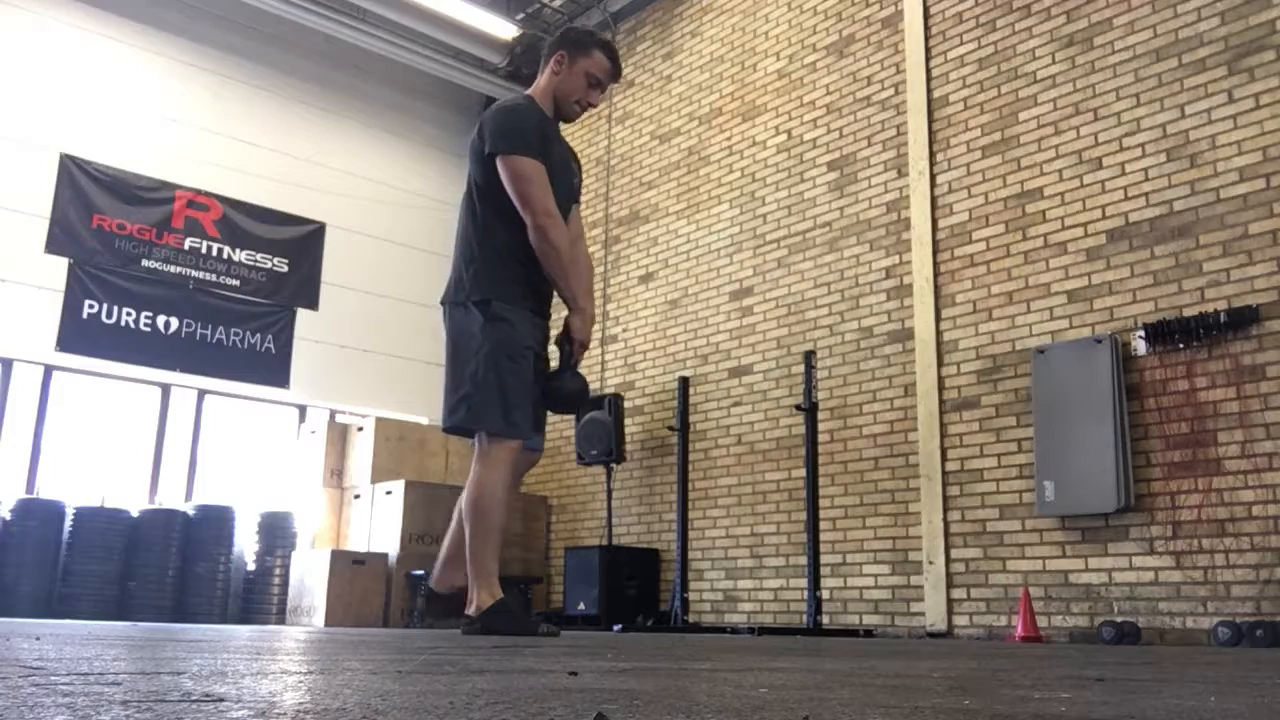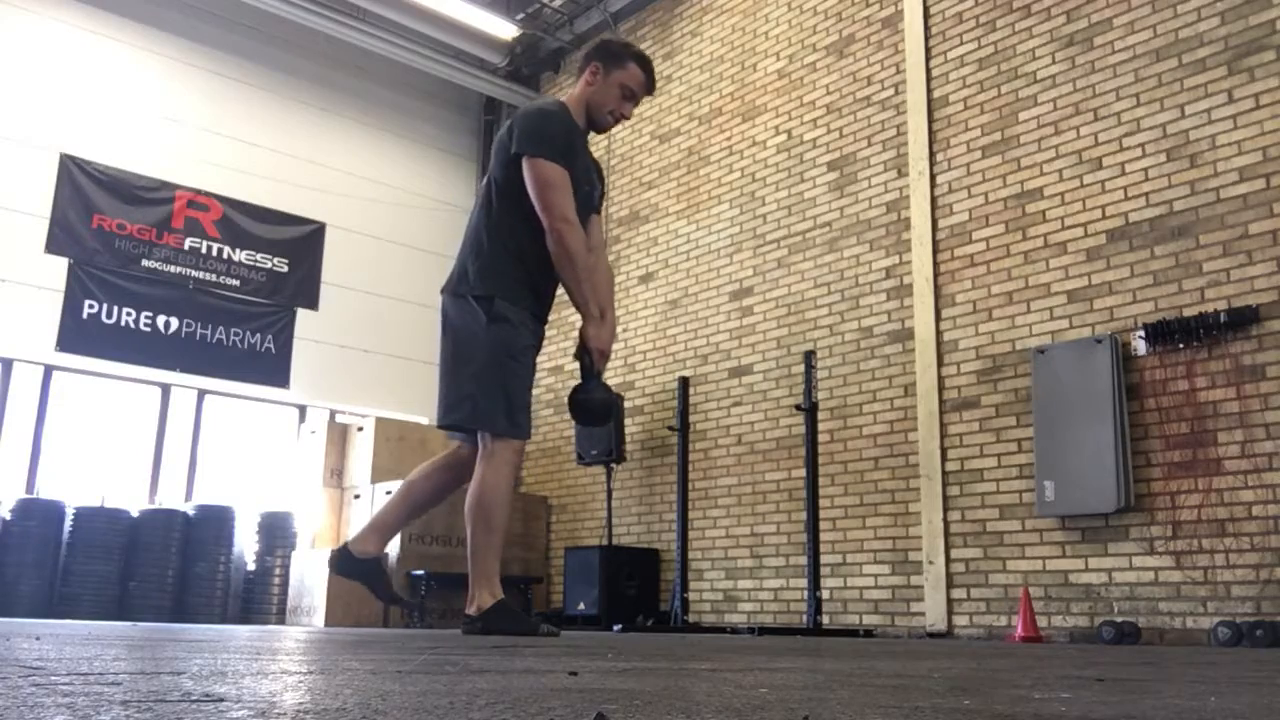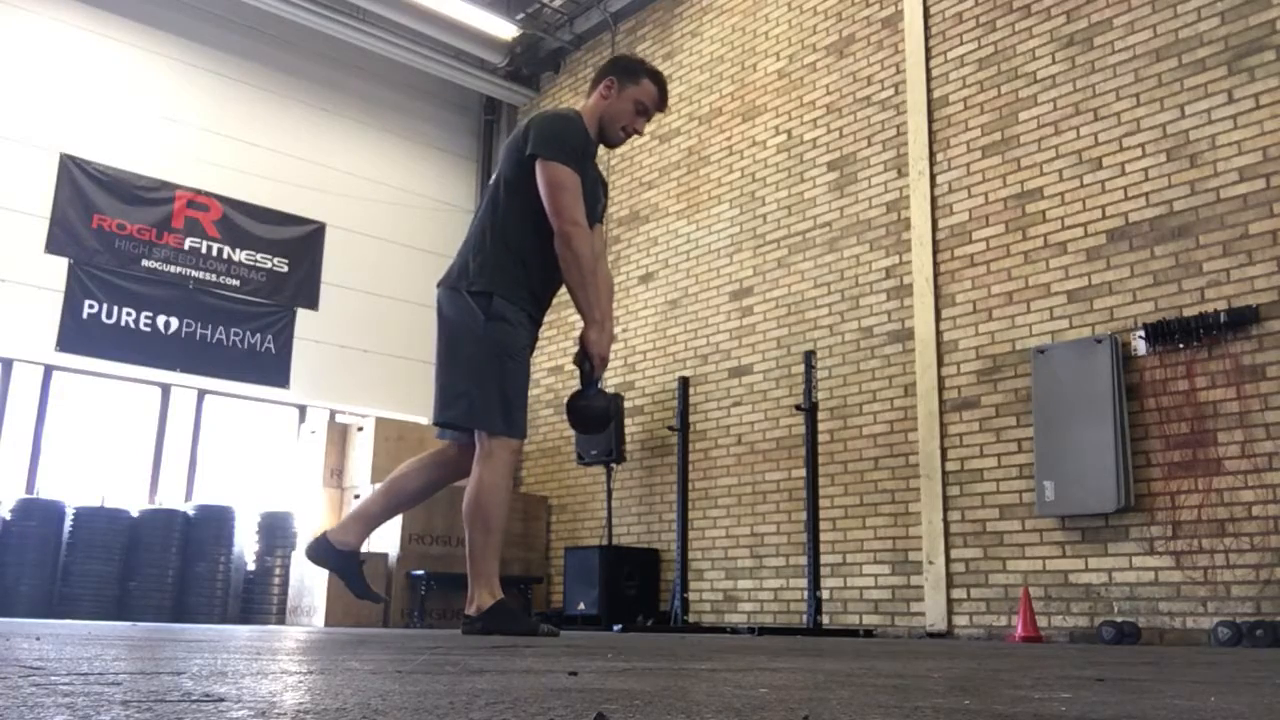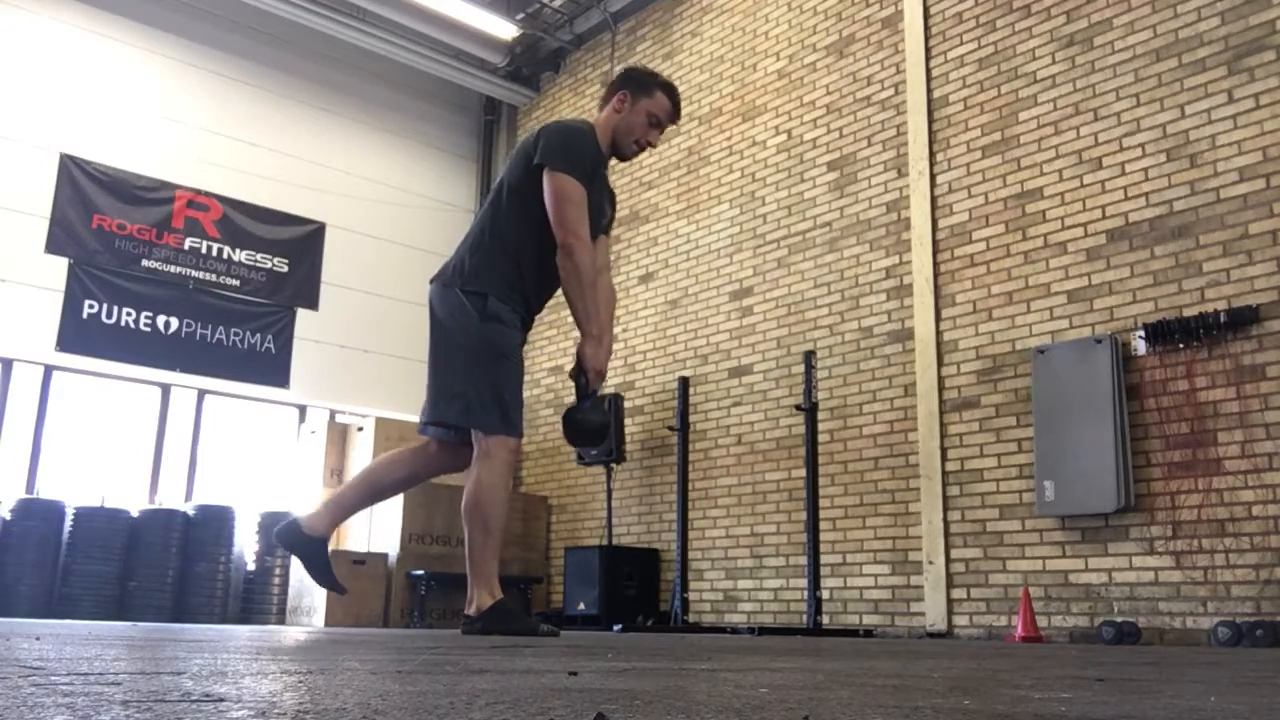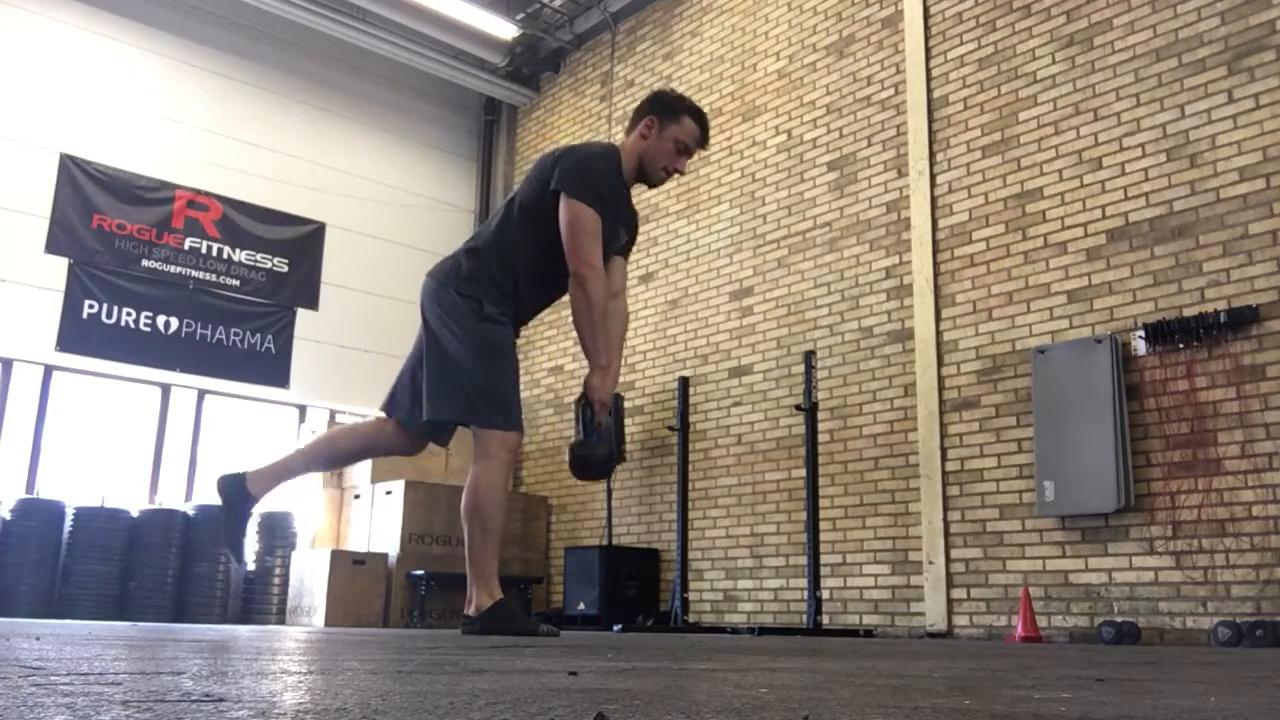
dt=0.5s
person 1, frame 1
left shoulder: (559, 150)
right shoulder: (512, 120)
left elbow: (574, 240)
right elbow: (541, 224)
left wrist: (584, 313)
right wrist: (578, 311)
left hip: (519, 311)
right hip: (493, 305)
left knee: (516, 450)
right knee: (503, 446)
left ankle: (449, 583)
right ankle: (485, 602)
person 1, frame 2
left shoulder: (588, 167)
right shoulder: (543, 123)
left elbow: (595, 255)
right elbow: (559, 230)
left wrist: (606, 326)
right wrist: (590, 319)
left hip: (512, 310)
right hip: (492, 301)
left knee: (478, 449)
right knee: (503, 445)
left ankle: (364, 547)
right ankle: (485, 602)
person 1, frame 3
left shoulder: (593, 176)
right shoulder: (557, 129)
left elbow: (596, 262)
right elbow: (568, 233)
left wrist: (605, 333)
right wrist: (593, 326)
left hip: (501, 308)
right hip: (487, 299)
left knee: (469, 448)
right knee: (499, 445)
left ankle: (343, 538)
right ankle: (485, 603)
person 1, frame 4
left shoulder: (602, 189)
right shoulder: (568, 140)
left elbow: (599, 275)
right elbow: (570, 246)
left wrist: (603, 346)
right wrist: (590, 339)
left hip: (489, 308)
right hip: (478, 298)
left knee: (452, 446)
right knee: (497, 444)
left ankle: (314, 525)
right ankle: (484, 603)
person 1, frame 5
left shoulder: (624, 215)
right shoulder: (586, 165)
left elbow: (613, 299)
right elbow: (584, 275)
left wrist: (609, 378)
right wrist: (596, 371)
left hip: (471, 305)
right hip: (469, 295)
left knee: (402, 434)
right knee: (499, 442)
left ankle: (250, 484)
right ankle: (484, 603)
